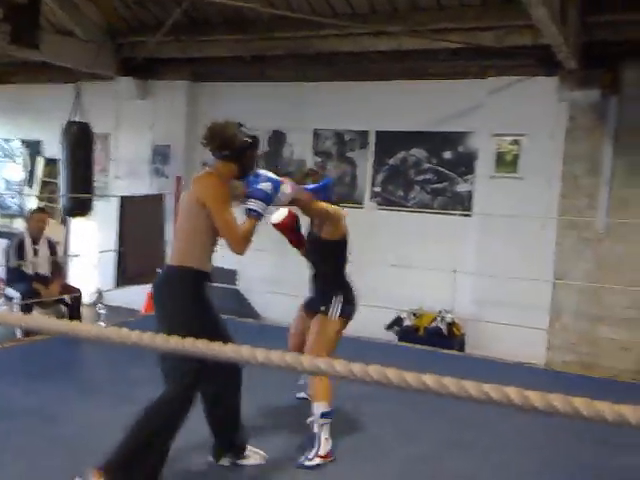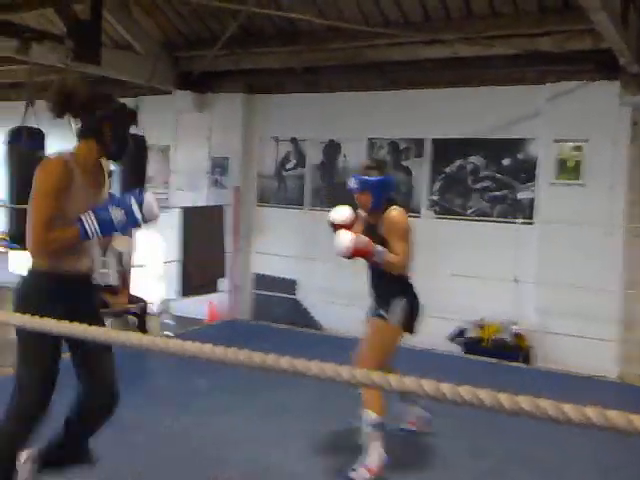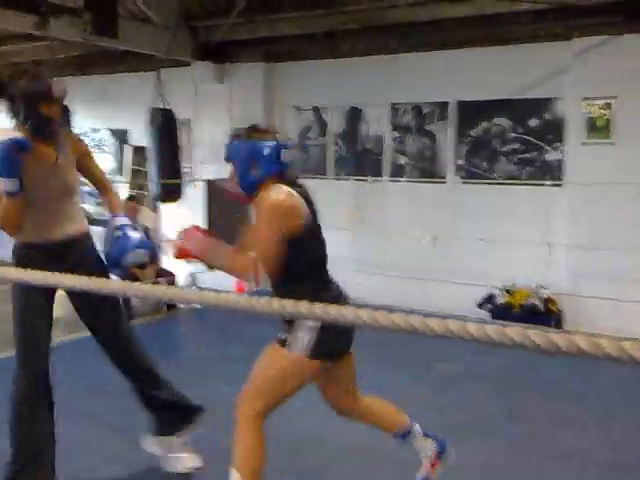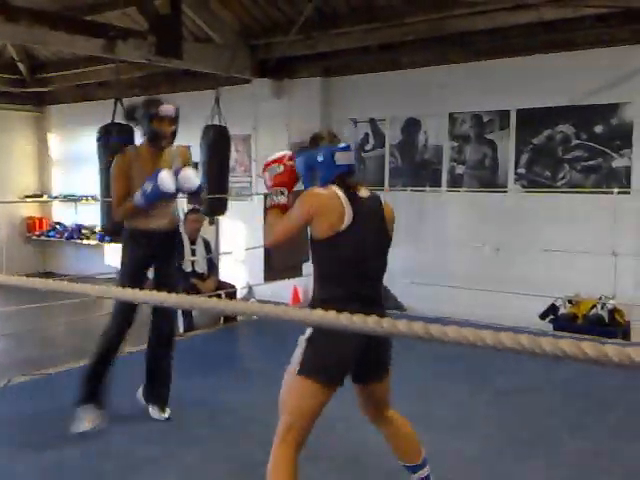
dt=1s
person 1, frame 1
left shoulder: (212, 180)
right shoulder: (213, 182)
right elbow: (238, 243)
right wrist: (258, 204)
left hip: (187, 286)
right hip: (182, 288)
left knee: (224, 364)
right knee: (182, 387)
left ankle: (229, 448)
person 1, frame 2
left shoulder: (99, 171)
right shoulder: (55, 169)
right elbow: (39, 244)
left wrist: (128, 212)
right wrist: (99, 221)
left hip: (81, 290)
right hip: (44, 293)
left knee: (102, 394)
person 1, frame 3
left shoulder: (71, 143)
left elbow: (106, 190)
left wrist: (123, 226)
left hip: (79, 254)
right hip: (33, 261)
left knee: (122, 347)
left ankle: (168, 429)
person 1, frame 4
left shoulder: (181, 154)
right shoulder: (126, 160)
left elbow: (194, 197)
right elbow: (118, 213)
left wrist: (191, 187)
right wrist: (147, 194)
left hip: (169, 241)
right hip: (138, 242)
left knee: (165, 322)
right knee: (121, 320)
left ankle: (154, 394)
right ankle: (90, 400)
person 2, frame 1
left shoulder: (330, 214)
right shoulder: (316, 219)
left elbow: (309, 201)
right wrist: (291, 233)
left hip: (335, 298)
right hip: (321, 295)
right knee: (295, 347)
left ankle: (323, 443)
right ankle: (316, 391)
person 2, frame 2
left shoulder: (395, 218)
right shoulder: (366, 216)
left elbow: (400, 265)
right elbow: (356, 251)
left wrist: (369, 248)
right wrist: (345, 234)
left hip: (398, 301)
right hip: (384, 299)
left knee: (365, 367)
right knee: (377, 366)
left ankle: (374, 452)
right ankle: (416, 414)
person 2, frame 3
left shoulder: (274, 201)
right shoulder: (284, 193)
left elbow: (252, 270)
left wrist: (203, 248)
left hip: (315, 322)
left knee: (248, 409)
right knee: (347, 403)
right ankle: (427, 446)
person 2, frame 4
left shoulder: (318, 199)
right shoulder: (384, 209)
left elbow: (273, 239)
left wrist: (276, 194)
left hip: (330, 331)
left knee: (288, 438)
right knee: (381, 414)
